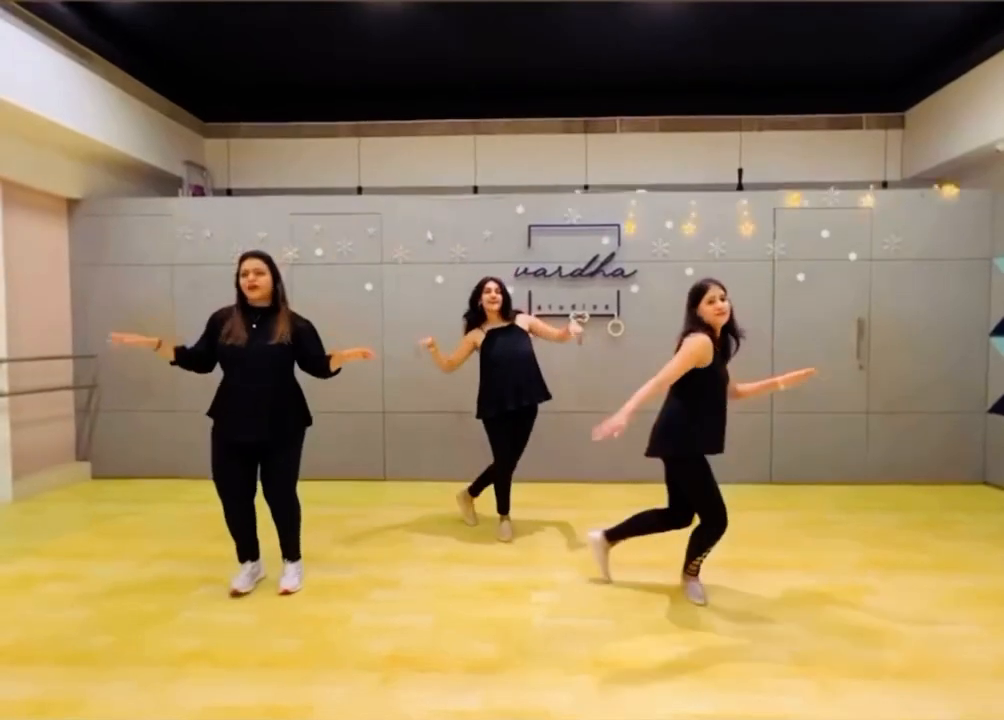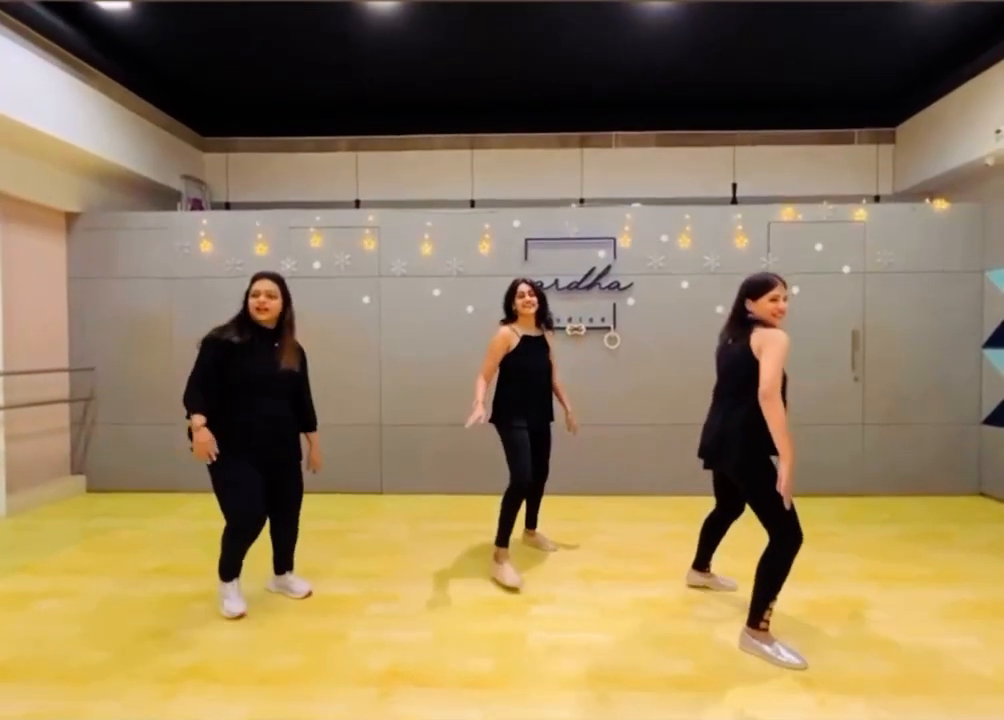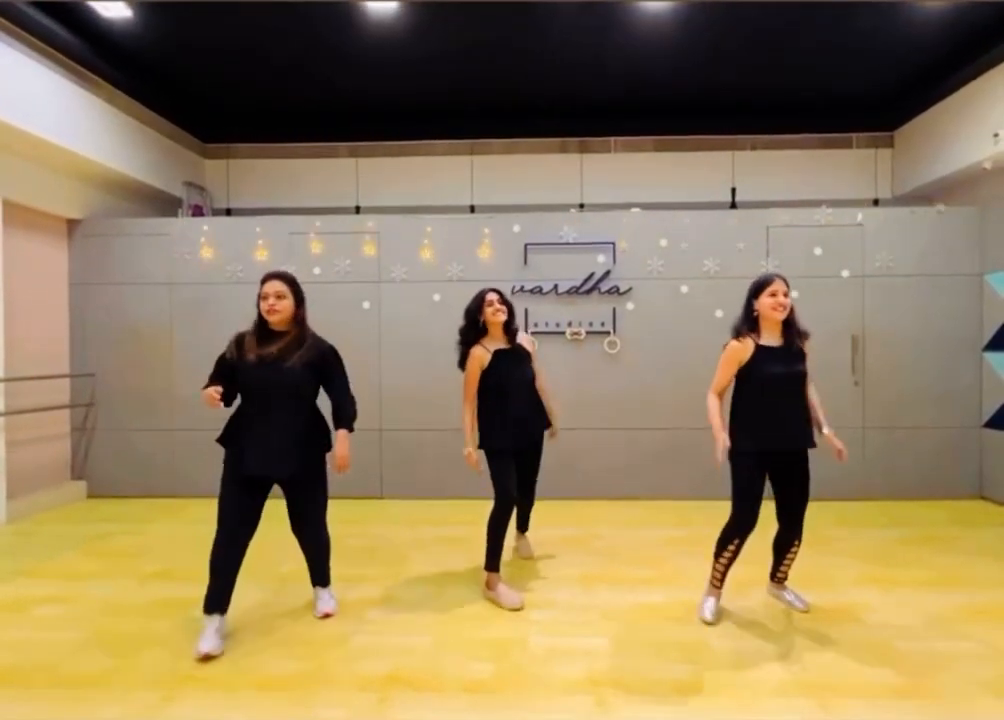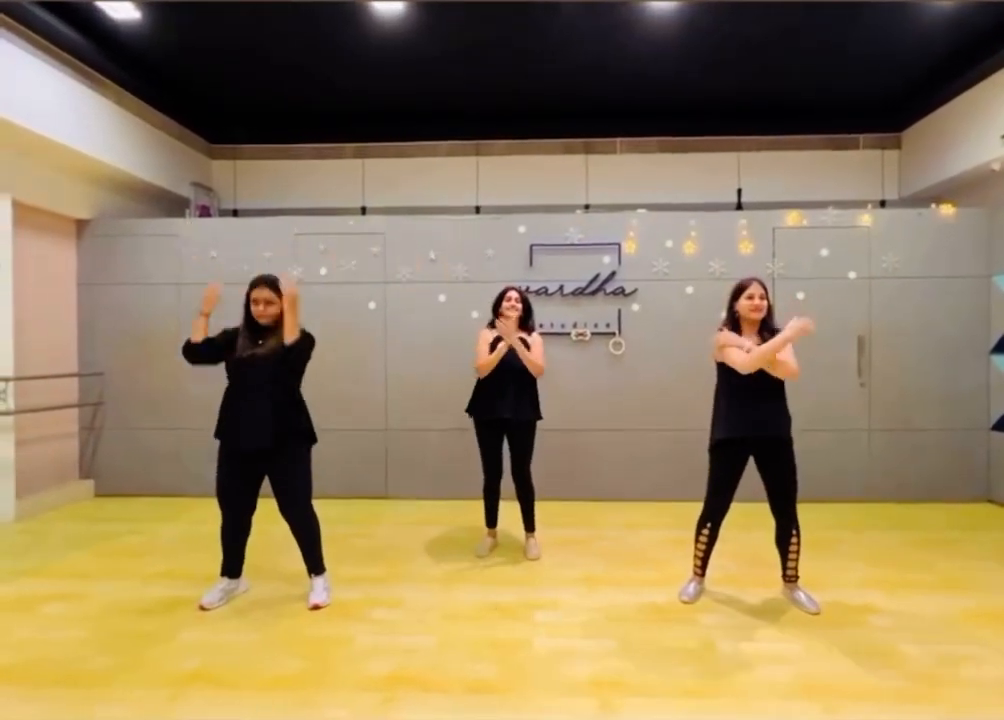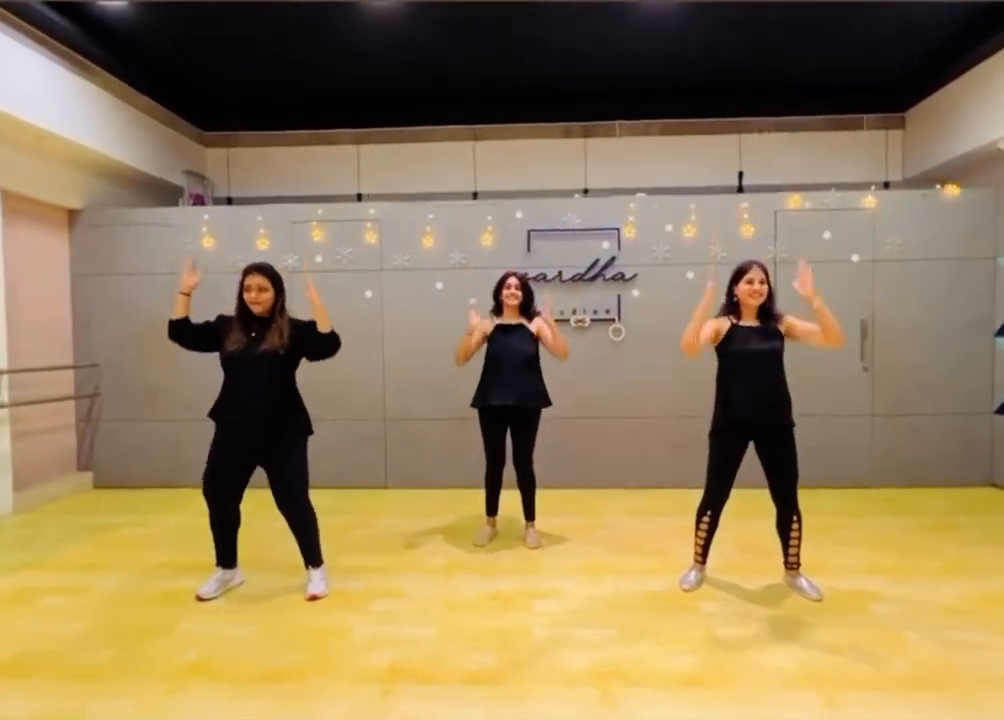
dt=1s
person 1, frame 1
left shoulder: (293, 325)
right shoulder: (224, 321)
left elbow: (318, 366)
right elbow: (200, 360)
left wrist: (346, 357)
right wrist: (156, 345)
left hip: (282, 425)
right hip: (232, 425)
left knee: (281, 495)
right knee: (233, 494)
left ankle: (292, 563)
right ankle: (249, 564)
person 1, frame 2
left shoulder: (292, 349)
right shoulder: (225, 339)
left elbow: (301, 398)
right elbow: (200, 385)
left wrist: (311, 441)
right wrist: (199, 427)
left hip: (282, 446)
right hip: (233, 445)
left knee: (286, 512)
right knee: (245, 518)
left ankle: (282, 575)
right ankle: (228, 580)
person 1, frame 3
left shoulder: (319, 351)
right shoulder: (242, 345)
left elbow: (342, 397)
right elbow: (223, 384)
left wrist: (343, 437)
right wrist: (211, 389)
left hip: (303, 455)
right hip: (248, 452)
left knee: (310, 527)
right knee: (232, 532)
left ankle: (321, 588)
right ankle: (214, 617)
person 1, frame 4
left shoulder: (296, 339)
right shoulder: (235, 339)
left elbow: (295, 364)
right elbow: (195, 353)
left wrist: (291, 312)
right wrist: (205, 312)
left hip: (286, 440)
right hip: (238, 439)
left knee: (297, 510)
right knee: (234, 511)
left ankle: (318, 578)
right ankle: (231, 579)
person 1, frame 5
left shoulder: (293, 331)
right shoulder: (227, 329)
left elbow: (327, 346)
right elbow: (181, 333)
left wrist: (317, 304)
right wrist: (184, 293)
left hip: (282, 433)
right hip: (233, 431)
left knee: (293, 502)
right knee: (218, 497)
left ankle: (316, 570)
right ankle: (227, 570)
person 2, frame 1
left shoulder: (719, 343)
right shoulder: (700, 341)
left elbow: (731, 392)
right elbow: (662, 380)
left wrist: (780, 382)
right wrist: (625, 413)
left hip: (686, 441)
right hip: (681, 442)
left knee: (680, 514)
right knee: (714, 518)
left ankle: (606, 538)
right ankle: (690, 575)
person 2, frame 2
left shoulder: (732, 338)
right shoulder: (771, 338)
right elbow: (768, 395)
right wrist: (788, 457)
left hip: (721, 440)
right hip: (742, 446)
left knee: (729, 507)
right knee: (787, 534)
left ankle: (700, 571)
right ankle: (756, 632)
person 2, frame 3
left shoulder: (799, 342)
right shoulder: (741, 346)
right elbow: (714, 393)
left wrist: (825, 428)
right wrist: (719, 432)
left hip: (792, 445)
right hip: (749, 445)
left knee: (793, 519)
right knee: (744, 520)
left ankle: (778, 582)
right ankle: (713, 590)
person 2, frame 4
left shoulder: (776, 340)
right shoulder: (724, 339)
left elbow: (790, 371)
right elbow: (745, 364)
left wrist: (749, 344)
right wrist: (790, 333)
left hip: (774, 435)
right hip: (731, 435)
left knee: (786, 512)
right knee: (715, 509)
left ankle: (791, 584)
right ankle: (697, 578)
person 2, frame 5
left shoulder: (781, 324)
right shoulder: (722, 325)
left elbow: (835, 341)
right elbow: (688, 348)
left wrist: (815, 302)
right wrist: (704, 308)
left hip: (775, 423)
right hip: (730, 423)
left knee: (787, 500)
right knee: (714, 496)
left ankle: (793, 572)
right ankle: (698, 566)
person 3, frame 1
left shoulder: (522, 321)
right shoulder: (477, 334)
left elbow: (559, 336)
right elbow: (449, 365)
left wrist: (571, 328)
right wrist: (433, 347)
left hip: (526, 404)
right hip: (496, 407)
left knee: (508, 461)
right knee: (505, 462)
left ankle: (469, 496)
right ankle: (504, 517)
person 3, frame 2
left shoulder: (545, 334)
right shoulder: (506, 334)
right elbow: (485, 375)
left wrist: (567, 406)
right wrist: (479, 404)
left hip: (540, 415)
right hip: (512, 417)
left knee: (539, 475)
right knee: (521, 478)
left ankle: (531, 532)
right ankle: (500, 555)
person 3, frame 3
left shoulder: (524, 342)
right shoulder: (476, 352)
right elbow: (469, 401)
left wrist: (550, 418)
right wrist: (471, 444)
left hip: (529, 429)
right hip: (496, 435)
left knee: (527, 491)
right knee: (505, 497)
left ankle: (521, 535)
right ankle: (492, 579)
person 3, frame 4
left shoulder: (533, 336)
right shoulder: (487, 334)
left elbow: (538, 370)
right elbow: (481, 369)
left wrist: (513, 339)
right wrist: (507, 341)
left hip: (522, 415)
right hip: (488, 414)
left knee: (521, 474)
right knee: (492, 474)
left ankle: (530, 535)
right ankle: (491, 533)
person 3, frame 5
left shoulder: (535, 323)
right shoulder: (488, 324)
left elbow: (563, 353)
right elbow: (460, 359)
left wrist: (551, 324)
right wrist: (472, 332)
left hip: (526, 404)
right hip: (491, 403)
left knee: (523, 463)
right knee: (494, 463)
left ankle: (530, 525)
right ankle: (490, 523)
